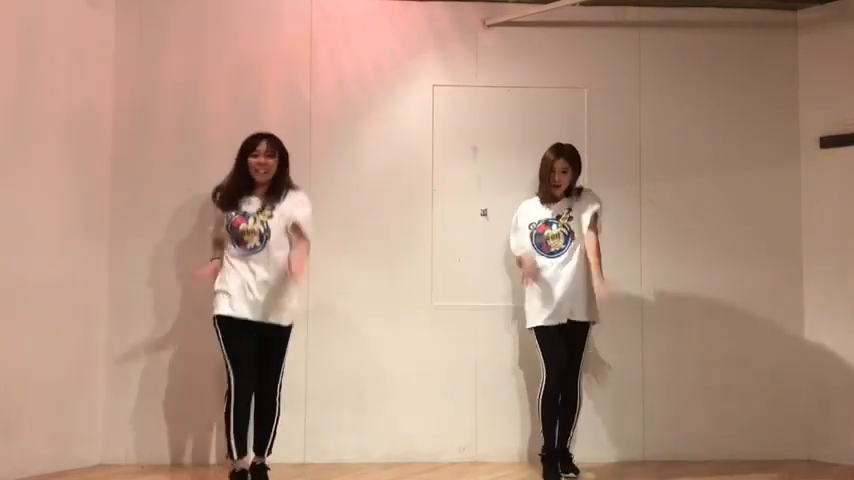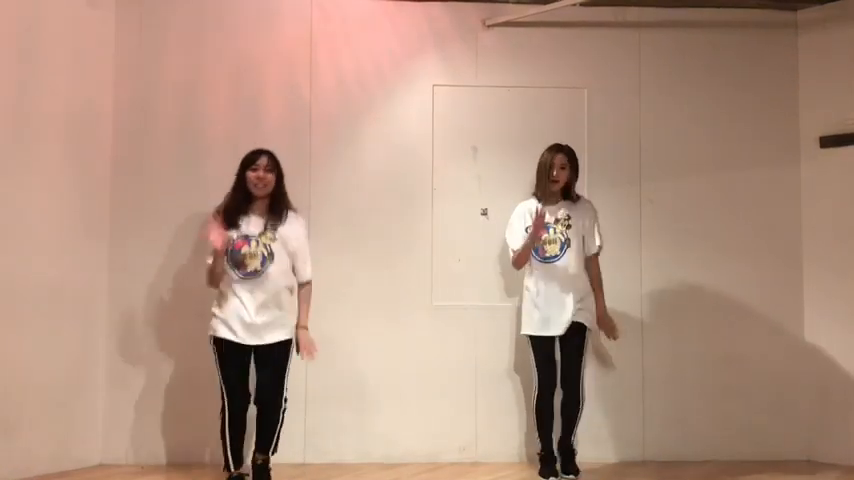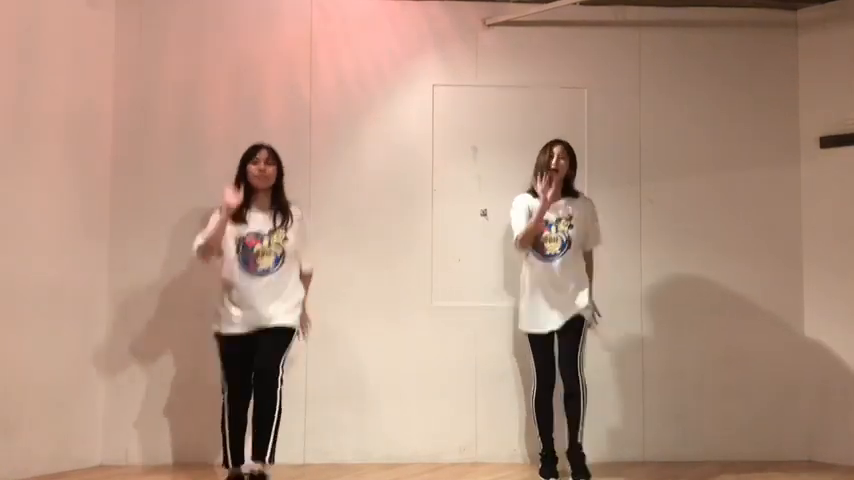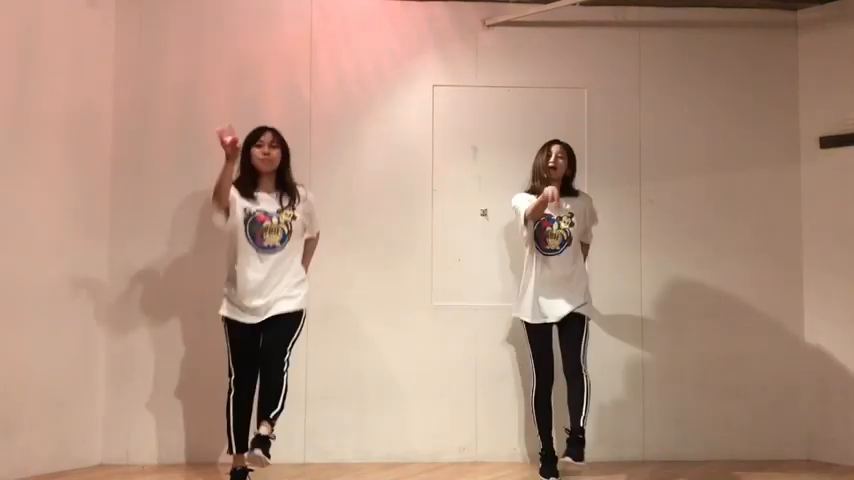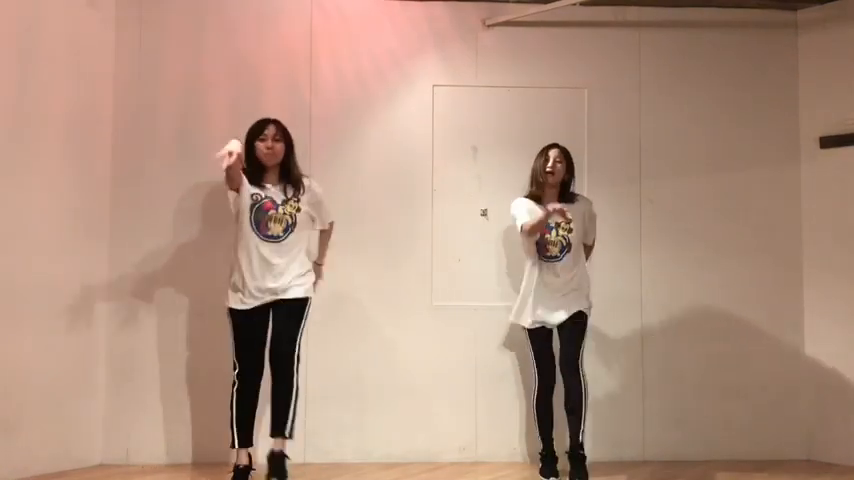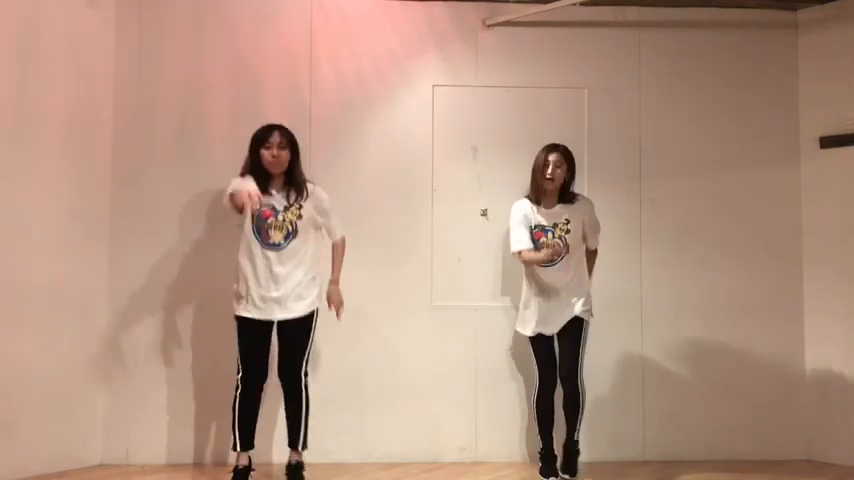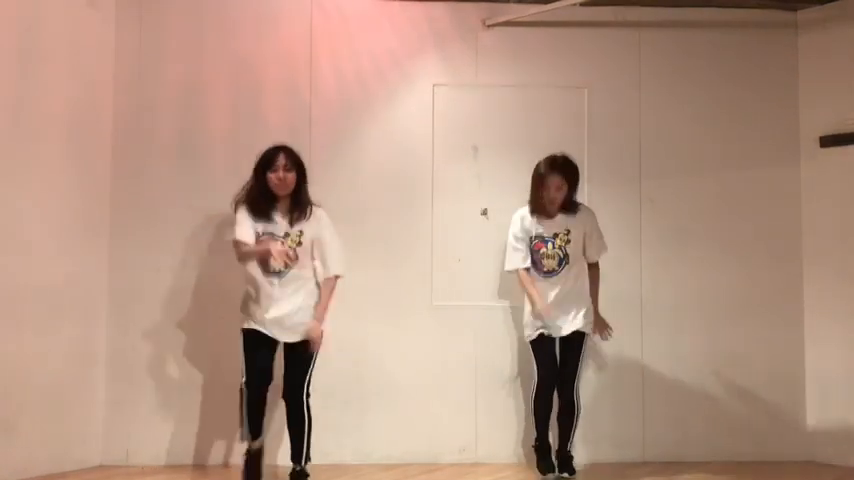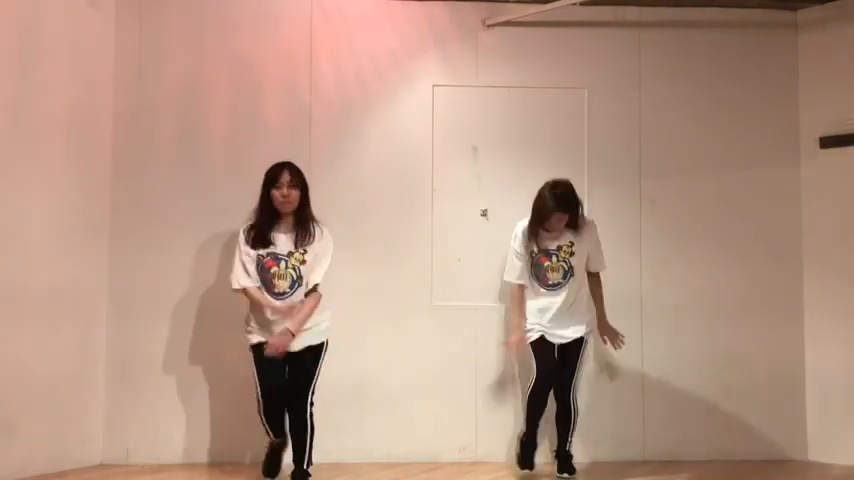
dt=0.1s
person 1, frame 1
left shoulder: (292, 199)
right shoulder: (228, 199)
left elbow: (301, 232)
left wrist: (299, 255)
right wrist: (217, 262)
left hip: (275, 308)
right hip: (233, 304)
left knee: (268, 386)
right knee: (240, 381)
person 1, frame 2
left shoulder: (291, 221)
right shoulder: (226, 220)
left elbow: (304, 279)
right elbow: (214, 281)
left wrist: (302, 327)
right wrist: (217, 254)
left hip: (275, 327)
right hip: (230, 326)
left knee: (271, 398)
right knee: (234, 401)
person 1, frame 3
left shoulder: (293, 217)
right shoulder: (226, 216)
left elbow: (304, 268)
right elbow: (204, 253)
left wrist: (301, 307)
right wrist: (227, 214)
left hip: (279, 318)
right hip: (235, 320)
left knee: (268, 379)
right knee: (236, 396)
person 1, frame 4
left shoulder: (299, 197)
right shoulder: (235, 195)
left elbow: (312, 235)
right elbow: (219, 202)
left wrist: (302, 266)
right wrist: (229, 156)
left hip: (287, 302)
right hip: (241, 304)
left knee: (272, 362)
right knee: (241, 380)
left ankle: (263, 437)
person 1, frame 5
left shoulder: (306, 189)
right shoulder: (244, 183)
left elbow: (325, 224)
right elbow: (231, 180)
left wrist: (319, 261)
right wrist: (235, 158)
left hip: (292, 289)
right hip: (246, 293)
left knee: (284, 355)
right knee: (246, 372)
left ankle: (278, 449)
person 1, frame 6
left shoulder: (312, 195)
right shoulder: (246, 187)
left elbow: (337, 236)
right elbow: (234, 200)
left wrist: (335, 282)
right wrist: (244, 194)
left hip: (298, 301)
right hip: (252, 303)
left knee: (293, 375)
right knee: (250, 380)
person 1, frame 7
left shoulder: (315, 218)
right shoulder: (249, 212)
left elbow: (330, 272)
right elbow: (241, 250)
left wrist: (319, 319)
right wrist: (265, 250)
left hip: (301, 319)
right hip: (258, 318)
left knee: (296, 393)
right knee: (255, 384)
right ankle: (254, 445)
person 1, frame 8
left shoulder: (317, 236)
right shoulder: (251, 236)
left elbow: (316, 290)
right elbow: (246, 288)
left wrist: (290, 330)
right wrist: (274, 316)
left hip: (308, 335)
right hip: (264, 332)
left knee: (299, 401)
right knee: (271, 394)
right ankle: (277, 440)
person 2, frame 1
left shoulder: (585, 201)
right shoulder: (527, 209)
left elbow: (591, 236)
right elbow: (520, 257)
left wrist: (598, 275)
right wrist: (526, 266)
left hip: (577, 303)
right hip: (542, 305)
left knee: (571, 378)
right knee: (553, 372)
left ankle: (563, 450)
person 2, frame 2
left shoulder: (584, 208)
right shoulder: (526, 210)
left elbow: (591, 260)
right elbow: (518, 261)
left wrist: (601, 307)
right wrist: (536, 232)
left hip: (575, 308)
right hip: (539, 309)
left knee: (572, 382)
right knee: (546, 382)
left ankle: (566, 449)
person 2, frame 3
left shoulder: (583, 205)
right shoulder: (524, 202)
left elbow: (587, 253)
right elbow: (523, 242)
left wrist: (587, 297)
right wrist: (544, 204)
left hip: (572, 303)
right hip: (536, 305)
left knee: (571, 372)
right knee: (544, 380)
left ankle: (575, 449)
person 2, frame 4
left shoulder: (583, 203)
right shoulder: (524, 199)
right elbow: (530, 217)
right wrist: (545, 197)
left hip: (572, 298)
right hip: (536, 300)
left knee: (574, 365)
right knee: (543, 377)
left ankle: (576, 435)
right ankle: (547, 452)
person 2, frame 5
left shoulder: (582, 206)
right shoulder: (523, 206)
right elbow: (528, 231)
right wrist: (548, 214)
left hip: (573, 302)
right hip: (536, 305)
left knee: (571, 368)
right knee: (544, 379)
left ankle: (576, 449)
right ankle: (547, 453)
person 2, frame 6
left shoulder: (582, 207)
right shoulder: (522, 209)
right elbow: (521, 254)
right wrist: (539, 257)
left hip: (574, 306)
right hip: (537, 309)
left knee: (570, 376)
right knee: (546, 379)
left ankle: (570, 451)
right ankle: (547, 452)
person 2, frame 7
left shoulder: (584, 217)
right shoulder: (523, 219)
left elbow: (593, 264)
right elbow: (520, 269)
left wrist: (594, 311)
right wrist: (537, 303)
left hip: (575, 315)
right hip: (539, 317)
left knee: (567, 384)
right knee: (546, 378)
left ankle: (564, 453)
right ankle: (542, 446)
person 2, frame 8
left shoulder: (586, 230)
right shoulder: (524, 231)
left elbow: (593, 273)
right elbow: (517, 283)
left wrist: (603, 321)
right wrist: (517, 327)
left hip: (575, 322)
right hip: (540, 321)
left knee: (565, 387)
right knee: (544, 378)
left ankle: (565, 454)
right ankle: (528, 440)
